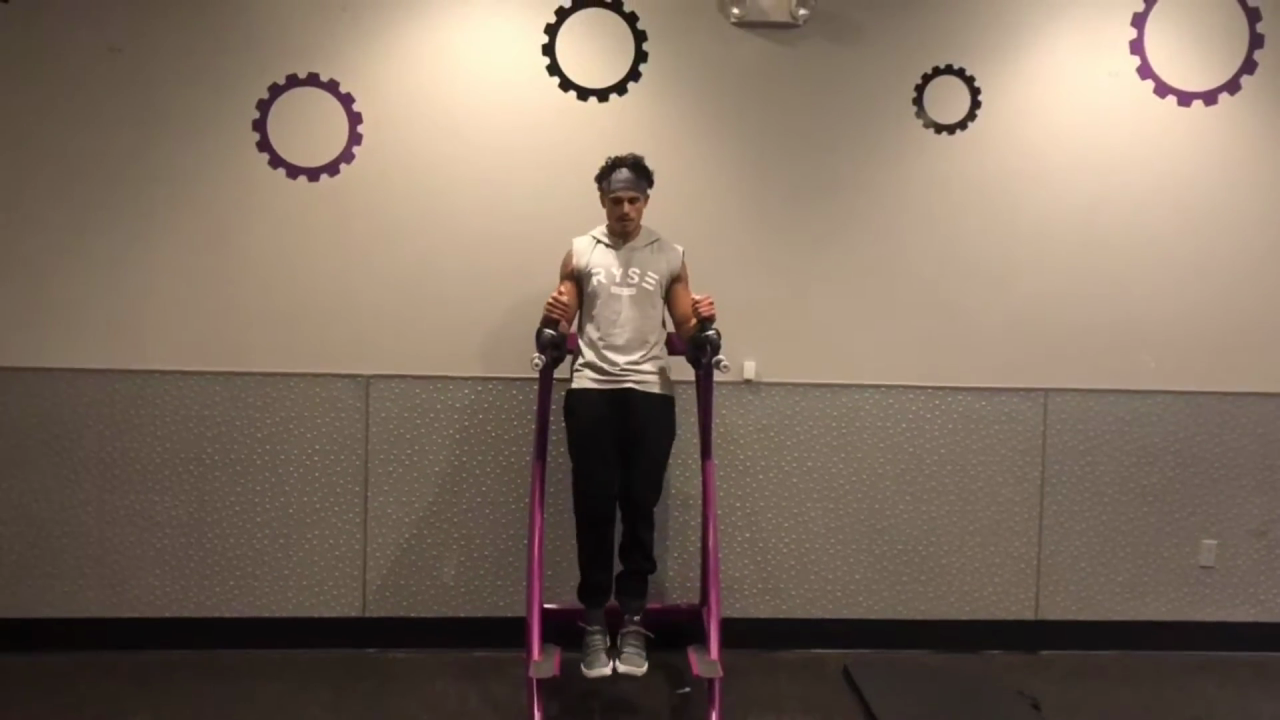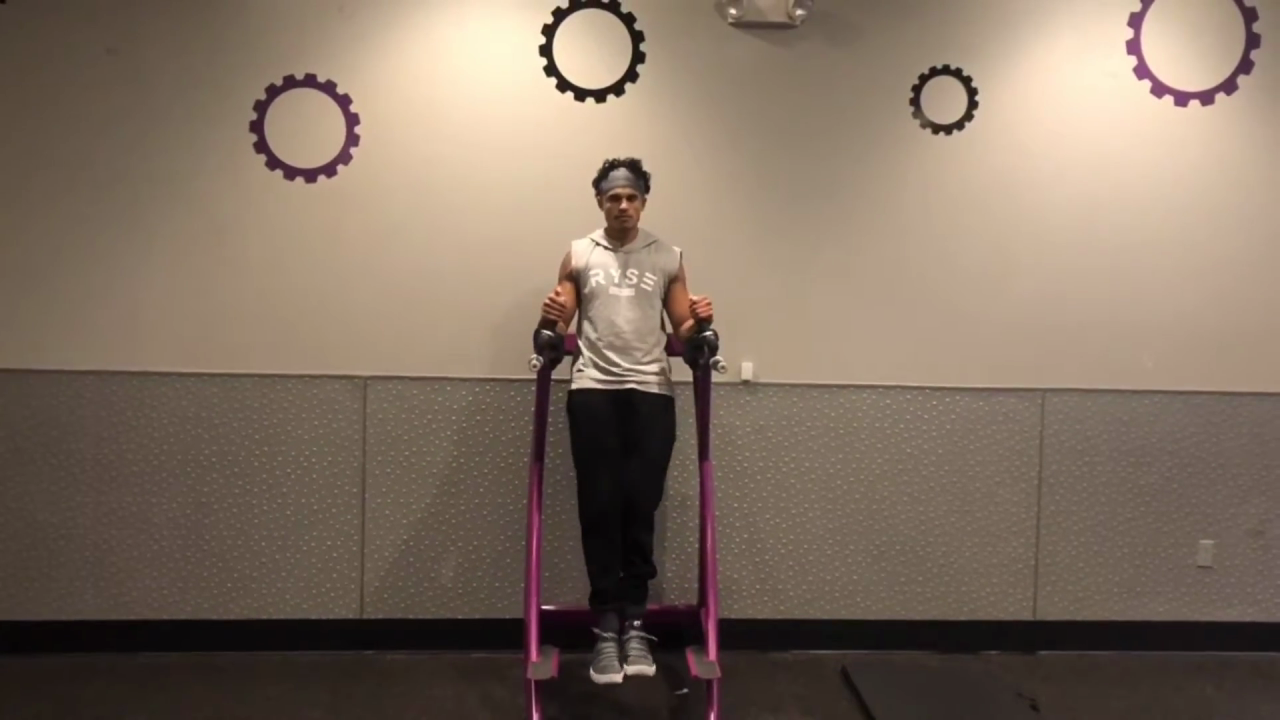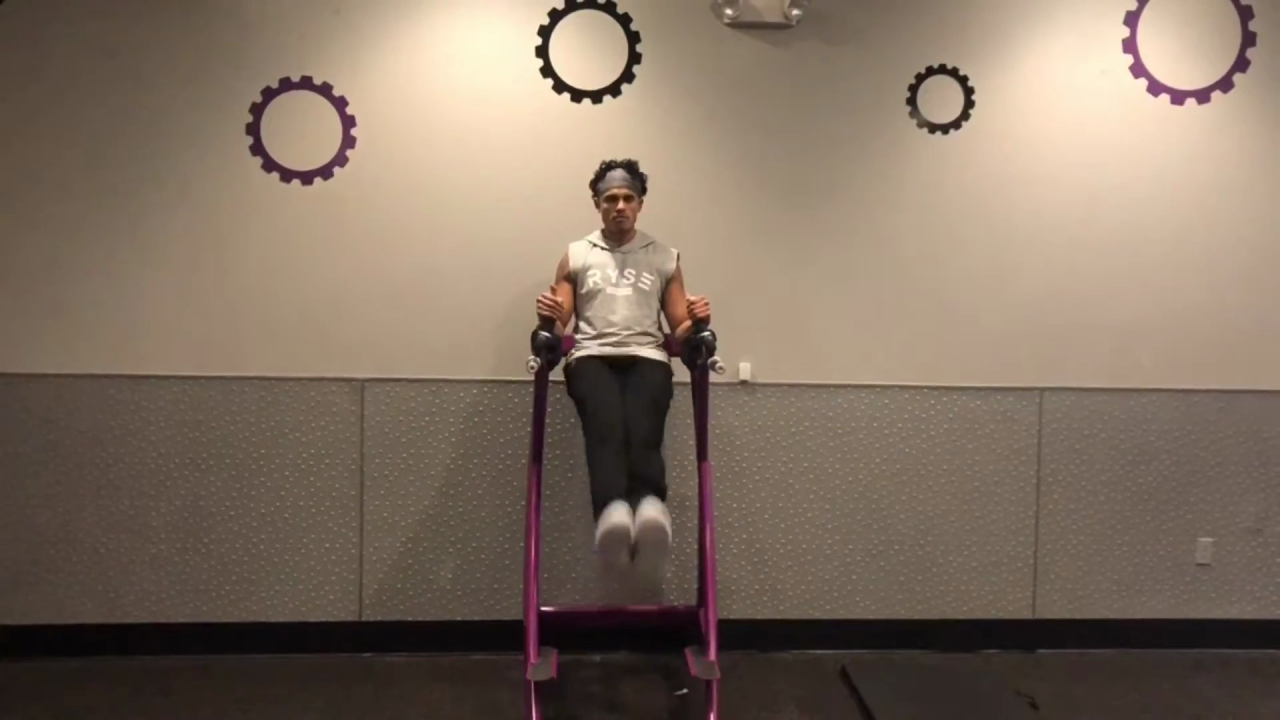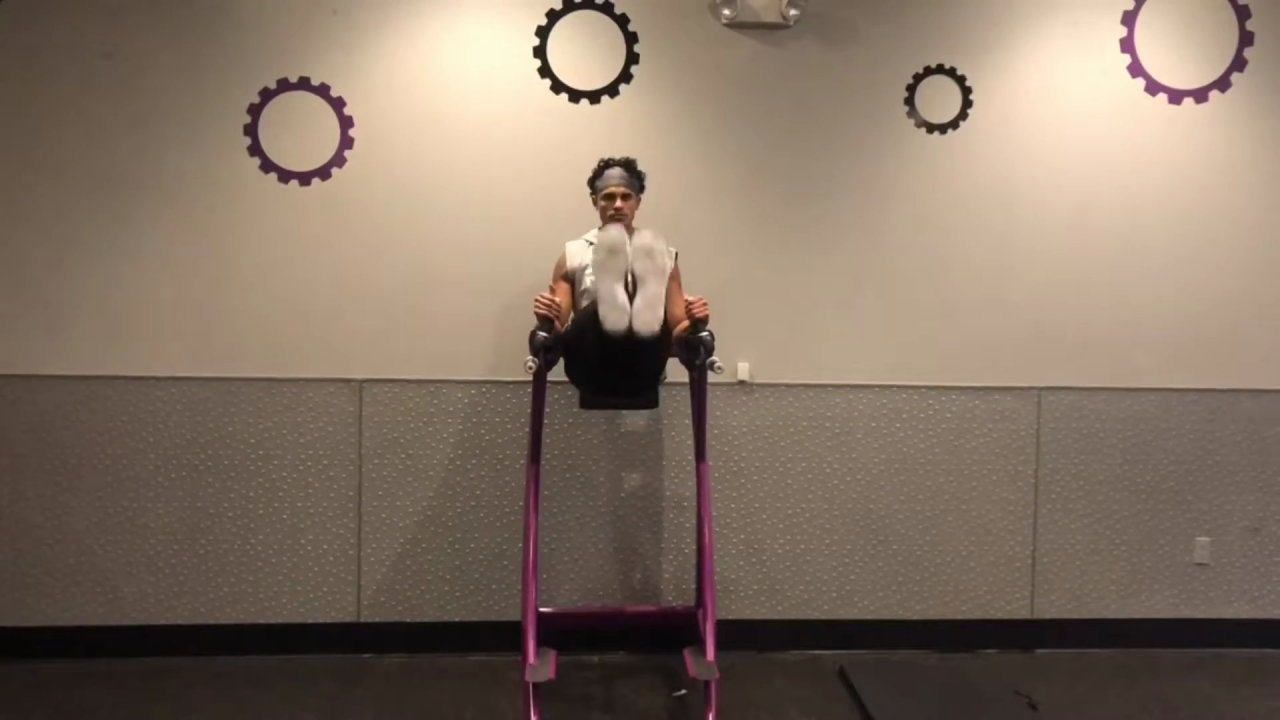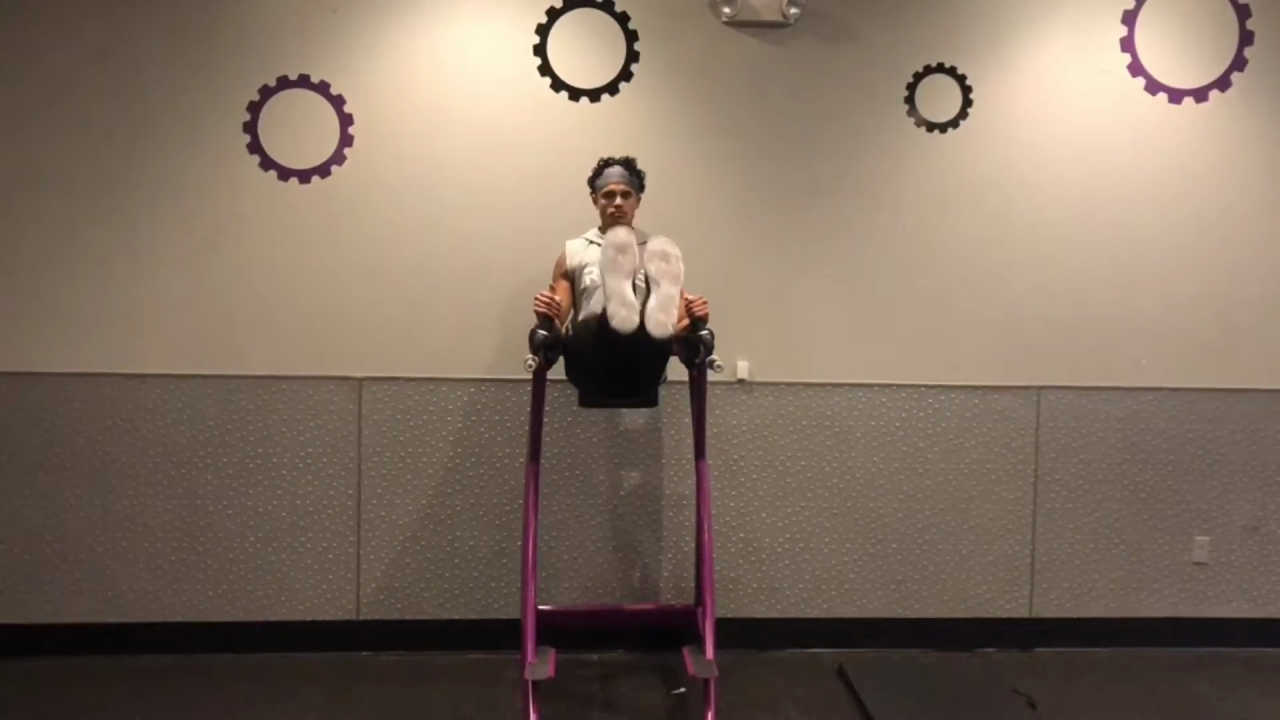
dt=0.4s
person 1, frame 1
left shoulder: (670, 256)
right shoulder: (580, 253)
left elbow: (684, 331)
right elbow: (561, 330)
left wrist: (702, 319)
right wrist: (551, 318)
left hip: (649, 391)
right hip: (591, 390)
left knee: (639, 507)
right knee: (594, 507)
left ankle: (632, 620)
right ankle: (595, 622)
person 1, frame 2
left shoulder: (668, 257)
right shoulder: (579, 254)
left elbow: (682, 332)
right elbow: (558, 329)
left wrist: (699, 321)
right wrist: (550, 320)
left hip: (650, 389)
right hip: (593, 387)
left knee: (640, 505)
right knee: (600, 506)
left ankle: (633, 621)
right ankle: (607, 625)
person 1, frame 3
left shoulder: (665, 258)
right shoulder: (576, 255)
left elbow: (681, 332)
right elbow: (559, 325)
left wrist: (697, 320)
right wrist: (548, 315)
left hip: (647, 357)
right hip: (592, 357)
left knee: (644, 429)
right knee: (605, 420)
left ankle: (648, 512)
right ankle: (613, 514)
person 1, frame 4
left shoulder: (664, 256)
right shoulder: (572, 254)
left elbow: (678, 329)
right elbow: (556, 329)
left wrist: (694, 321)
right wrist: (548, 320)
left hip: (641, 371)
right hip: (592, 370)
left knee: (655, 328)
left ankle: (647, 307)
right ankle: (611, 304)
person 1, frame 5
left shoulder: (660, 255)
right shoulder: (573, 253)
left elbow: (679, 328)
right elbow: (556, 327)
left wrist: (692, 318)
right wrist: (548, 317)
left hip: (641, 376)
right hip: (592, 367)
left ankle: (659, 312)
right ankle: (620, 304)
